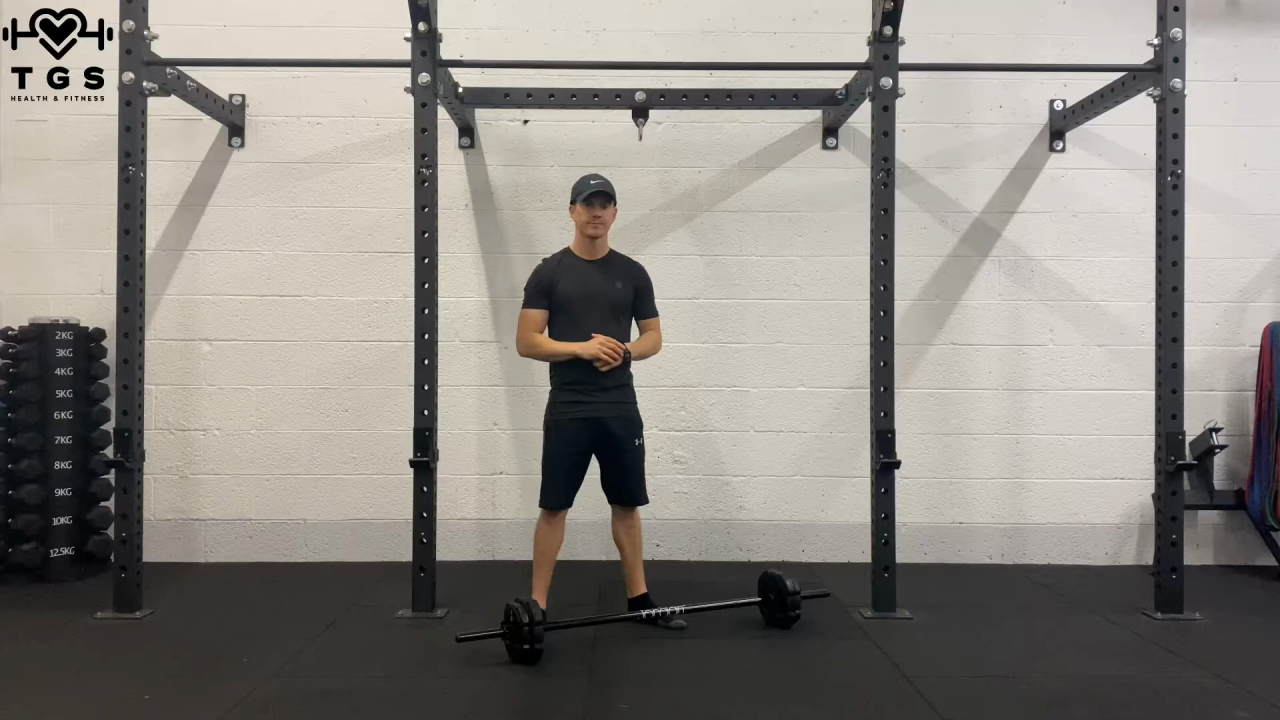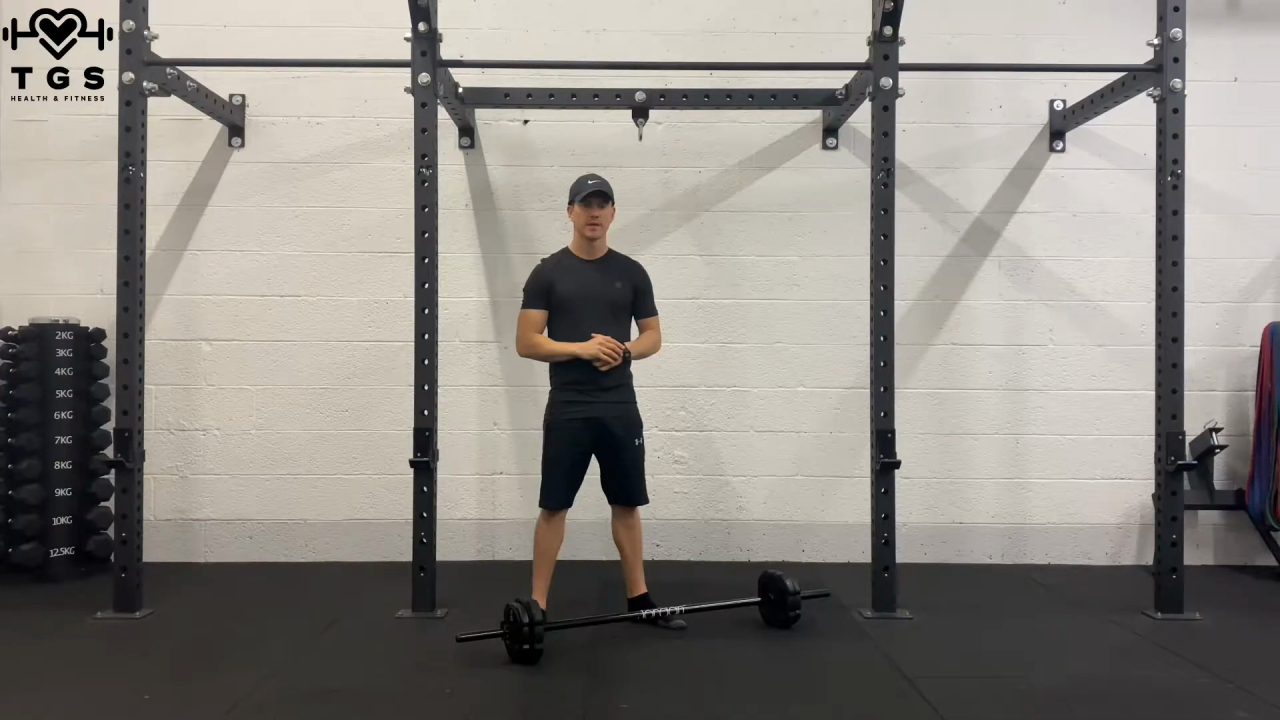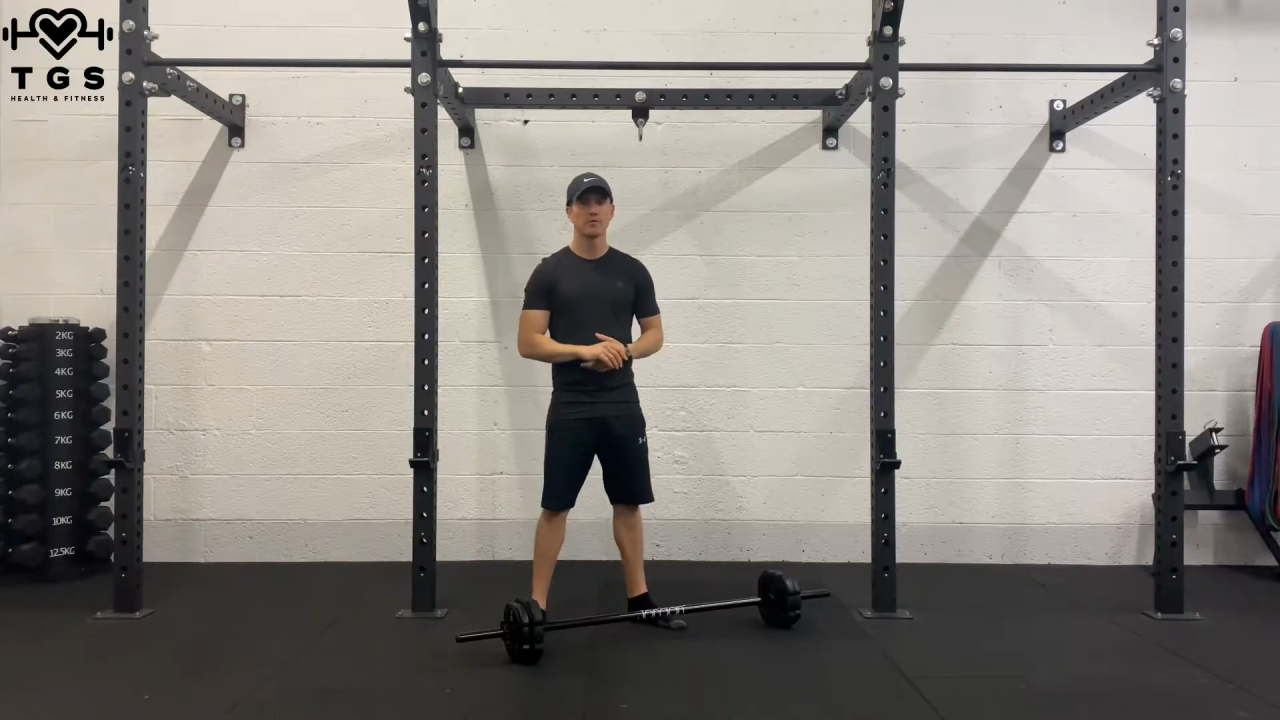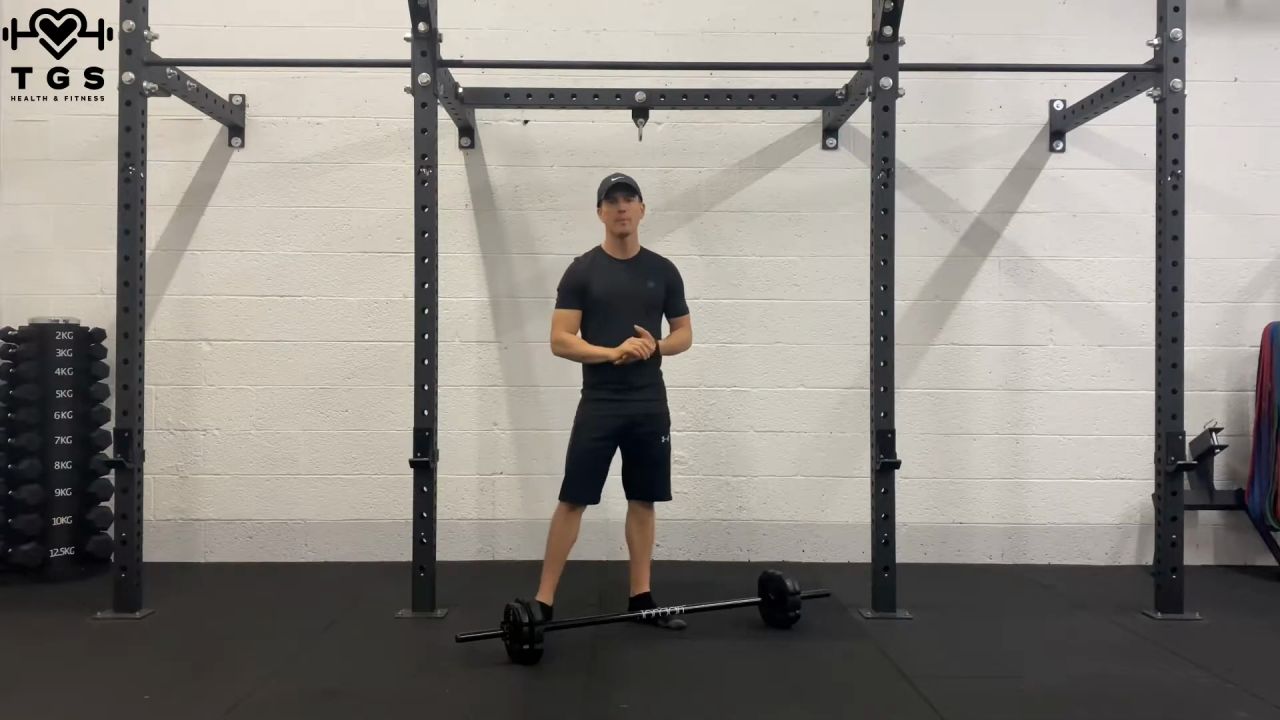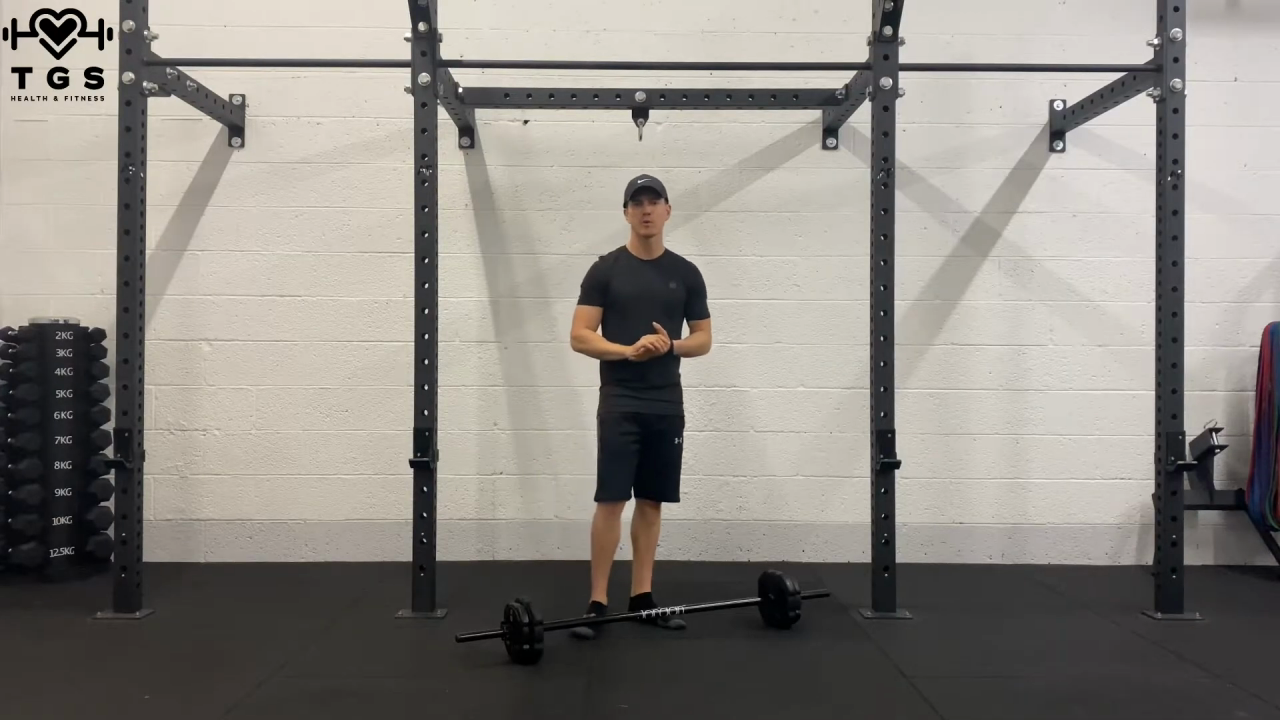
dt=0.5s
person 1, frame 1
left shoulder: (632, 273)
right shoulder: (550, 272)
left elbow: (653, 337)
right elbow: (526, 341)
left wrist: (624, 351)
right wrist: (581, 348)
left hip: (620, 407)
right hip: (568, 409)
left knee: (627, 504)
right knee: (554, 506)
left ankle: (638, 597)
right ankle: (537, 604)
person 1, frame 2
left shoulder: (631, 272)
right shoulder: (548, 272)
left elbow: (653, 336)
right elbow: (526, 342)
left wrist: (624, 349)
right wrist: (581, 348)
left hip: (620, 407)
right hip: (568, 409)
left knee: (627, 503)
right knee: (554, 505)
left ankle: (638, 597)
right ankle: (537, 604)
person 1, frame 3
left shoulder: (632, 271)
right shoulder: (550, 271)
left elbow: (655, 334)
right elbow: (528, 342)
left wrist: (625, 351)
right wrist: (584, 351)
left hip: (623, 405)
right hip: (571, 408)
left knee: (629, 502)
right knee: (555, 506)
left ankle: (638, 596)
right ankle: (537, 604)
person 1, frame 4
left shoulder: (663, 271)
right shoulder: (582, 271)
left elbow: (684, 334)
right elbow: (560, 341)
left wrist: (655, 346)
right wrist: (612, 352)
left hip: (649, 404)
right hip: (600, 403)
left knee: (643, 500)
right knee: (574, 500)
left ankle: (641, 596)
right ankle: (544, 601)
person 1, frame 5
left shoulder: (685, 273)
right shoulder: (606, 269)
left elbow: (704, 338)
right elbow: (580, 336)
left wrist: (671, 345)
right wrist: (629, 350)
left hip: (667, 404)
right hip: (620, 401)
left knee: (651, 502)
right knee: (611, 500)
left ankle: (642, 595)
right ankle: (598, 600)
